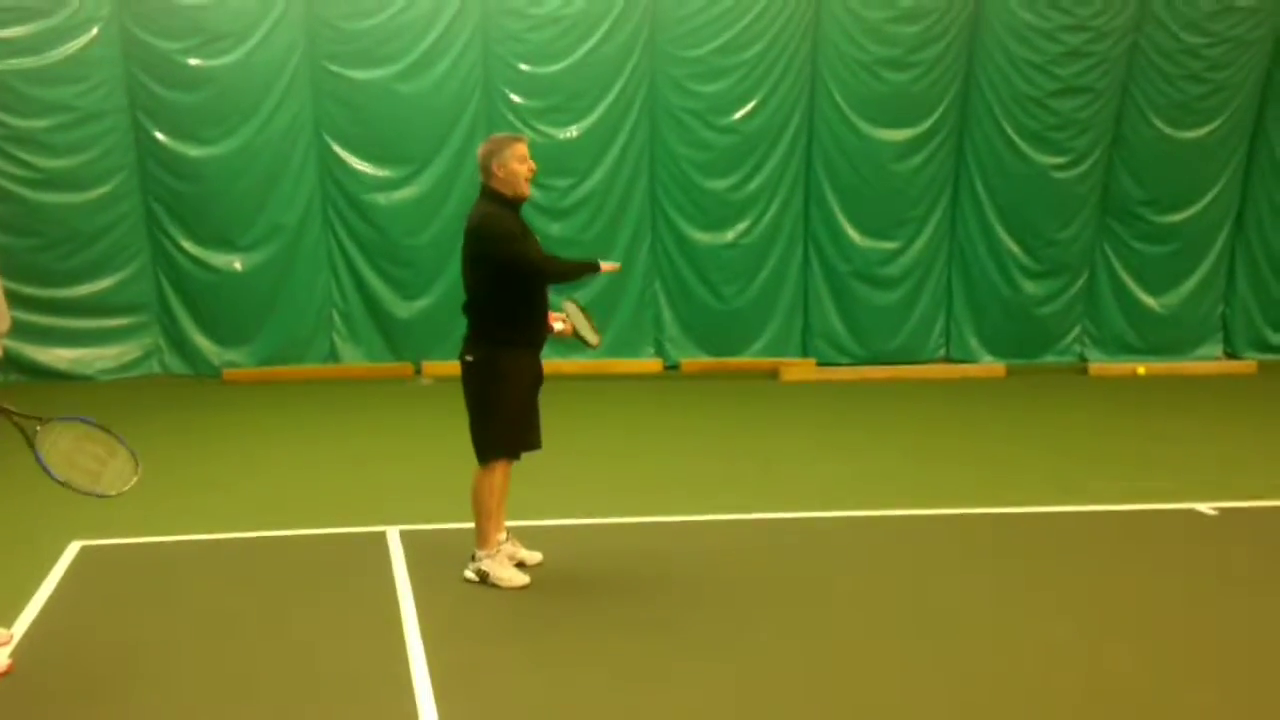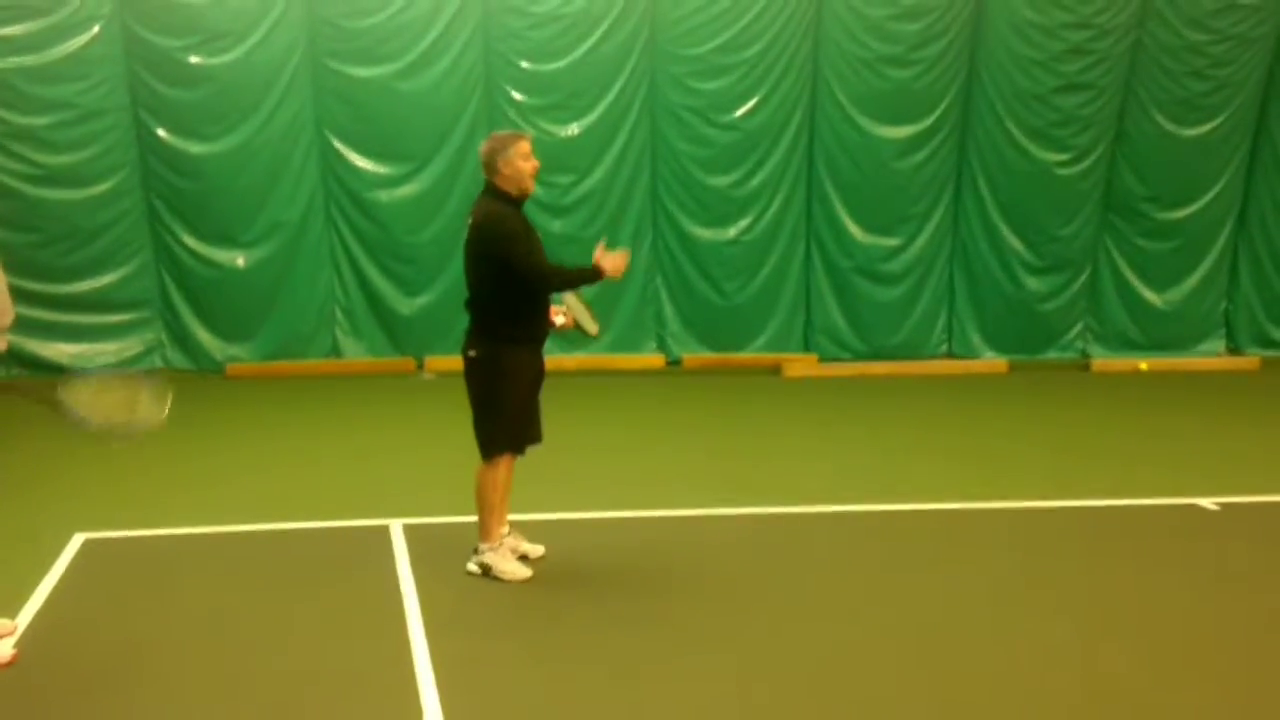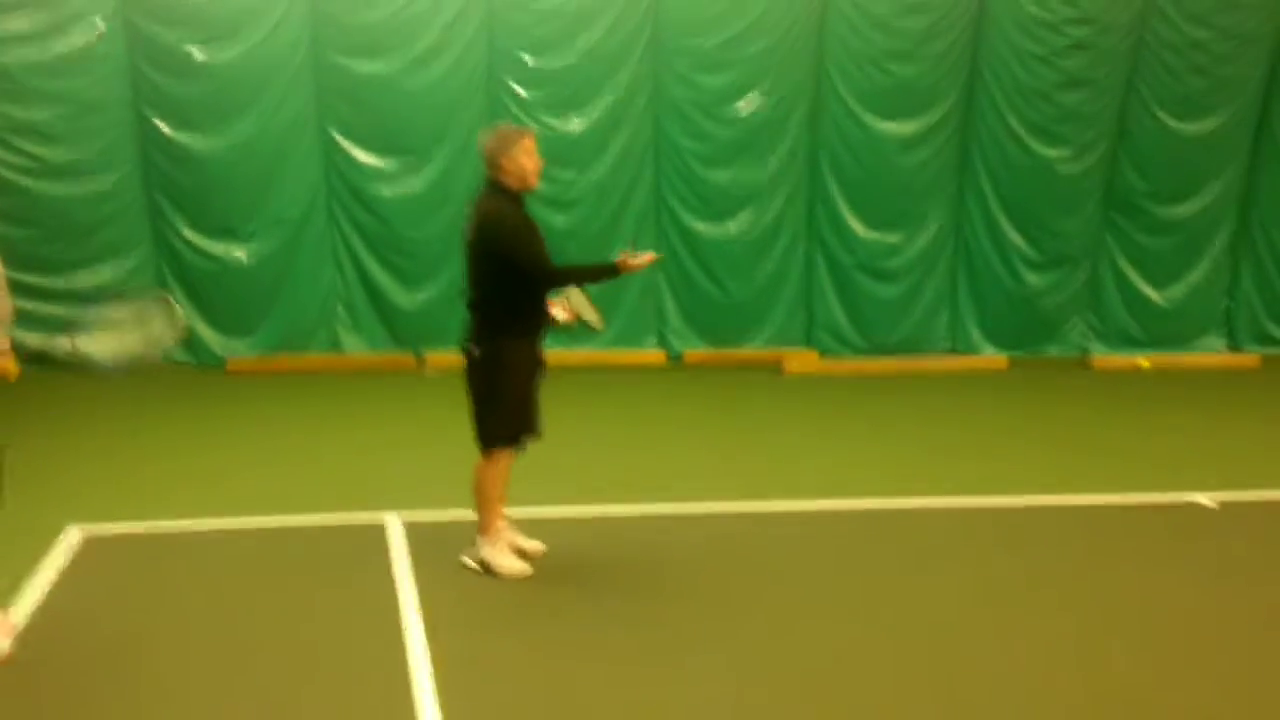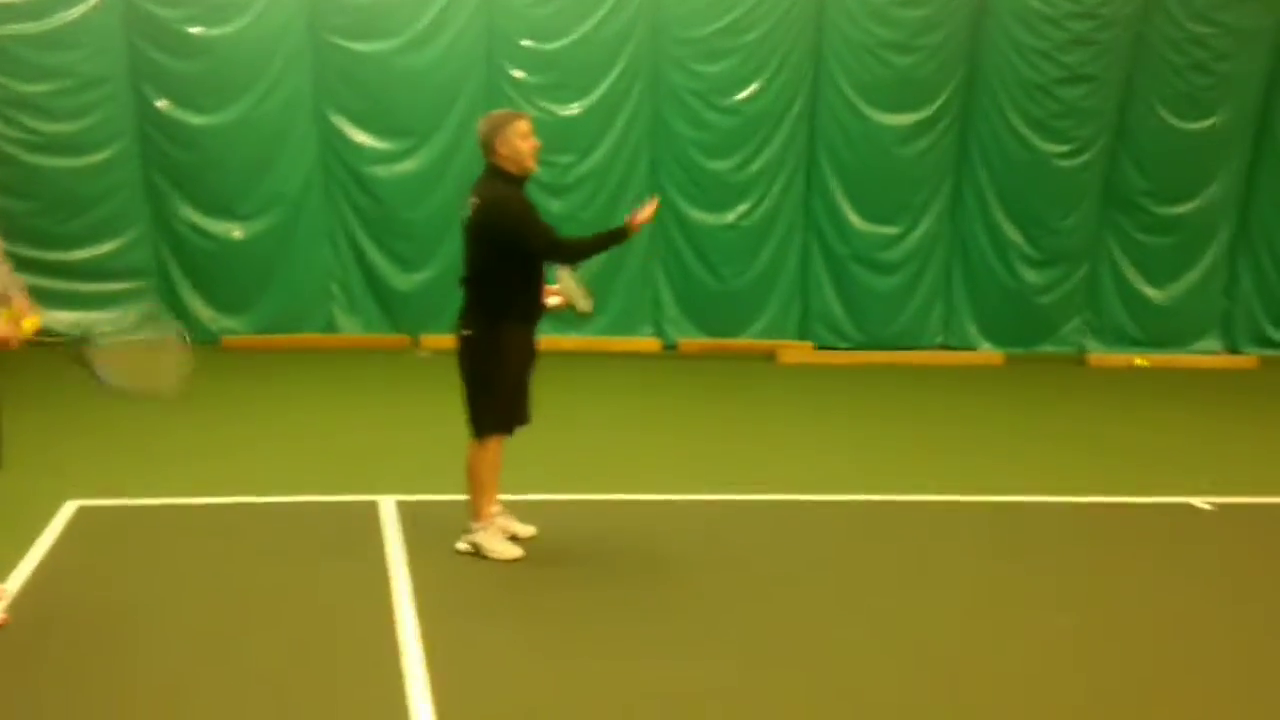
dt=0.2s
person 1, frame 1
left shoulder: (506, 215)
right shoulder: (489, 222)
right elbow: (543, 267)
left wrist: (544, 317)
right wrist: (595, 266)
left hip: (516, 351)
right hip: (494, 356)
left knee: (506, 453)
right knee: (494, 455)
left ankle: (499, 539)
right ankle: (484, 556)
person 1, frame 2
left shoulder: (507, 214)
right shoulder: (493, 220)
right elbow: (540, 274)
left wrist: (545, 312)
right wrist: (597, 270)
left hip: (516, 346)
right hip: (497, 351)
left knee: (509, 447)
right knee: (496, 449)
left ankle: (501, 532)
right ankle: (487, 549)
person 1, frame 3
left shoulder: (506, 210)
right shoulder: (498, 217)
right elbow: (546, 273)
left wrist: (546, 306)
right wrist: (618, 267)
left hip: (513, 341)
right hip: (498, 346)
left knee: (507, 441)
right knee: (495, 444)
left ankle: (499, 526)
right ankle: (487, 543)
person 1, frame 4
left shoulder: (498, 194)
right shoulder: (501, 201)
right elbow: (560, 250)
left wrist: (537, 290)
right wrist: (627, 228)
left hip: (505, 326)
right hip: (492, 331)
left knee: (499, 428)
right knee: (489, 429)
left ankle: (491, 511)
right ankle: (478, 528)
